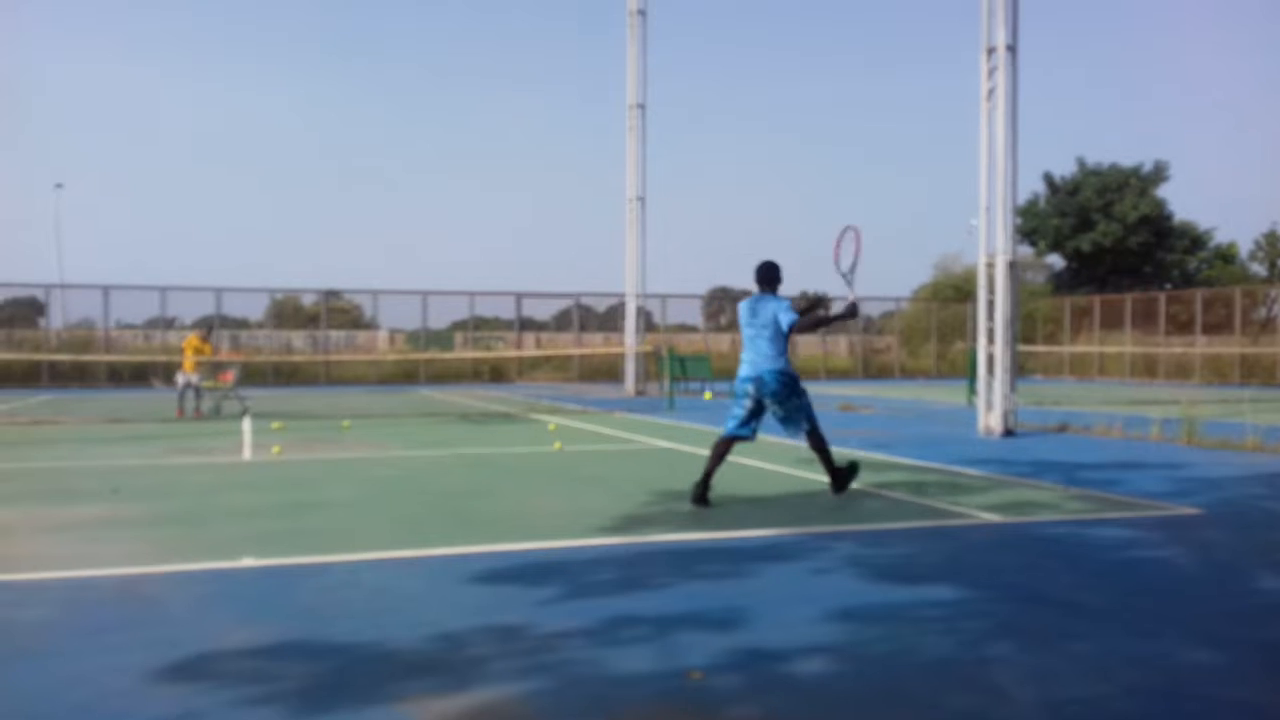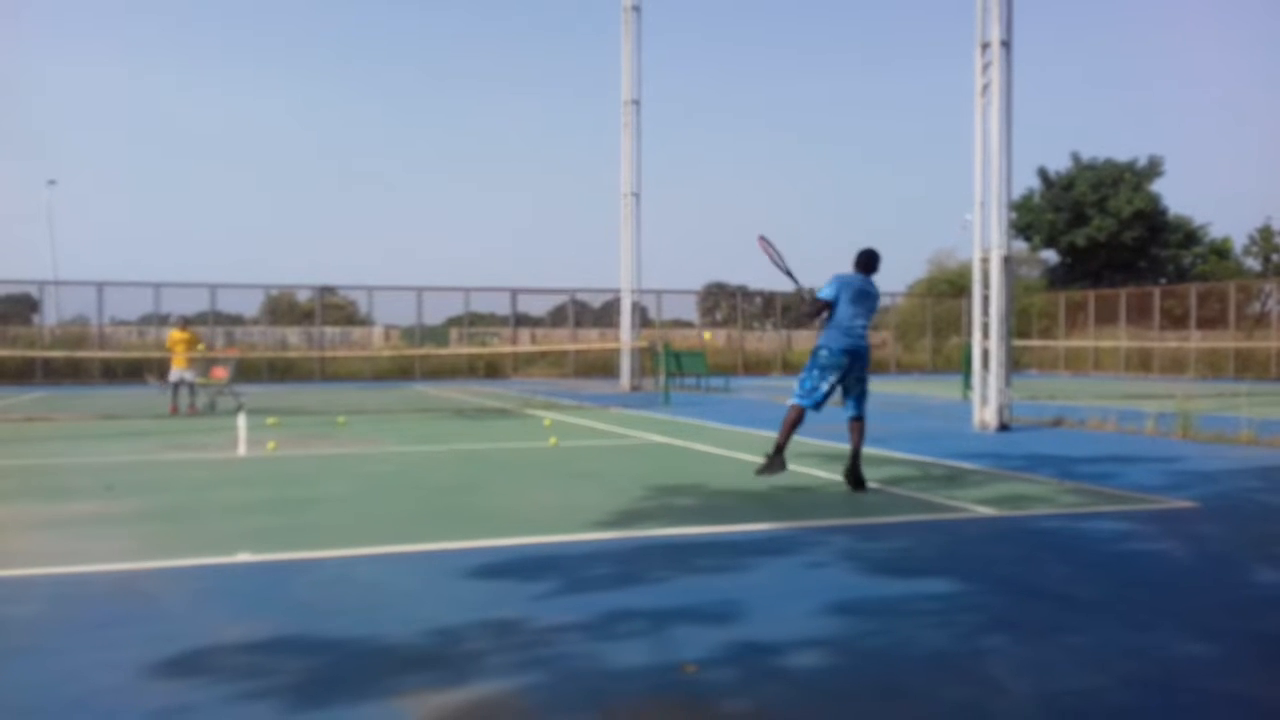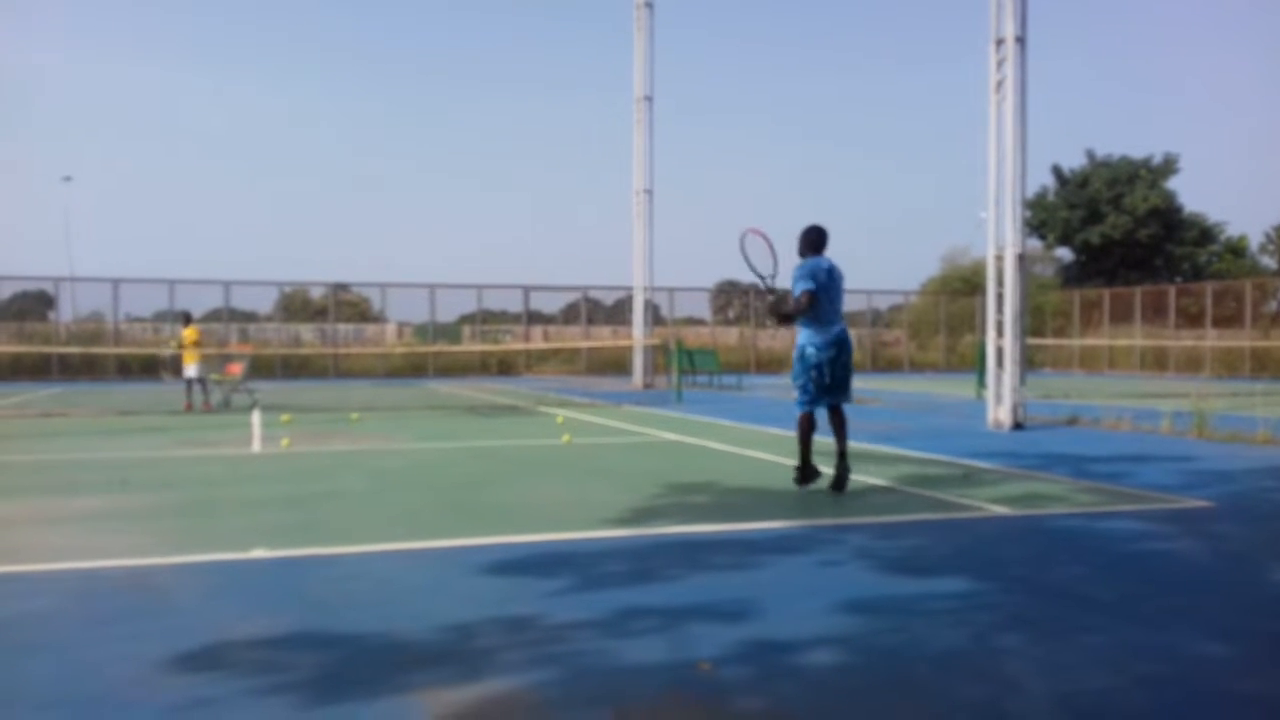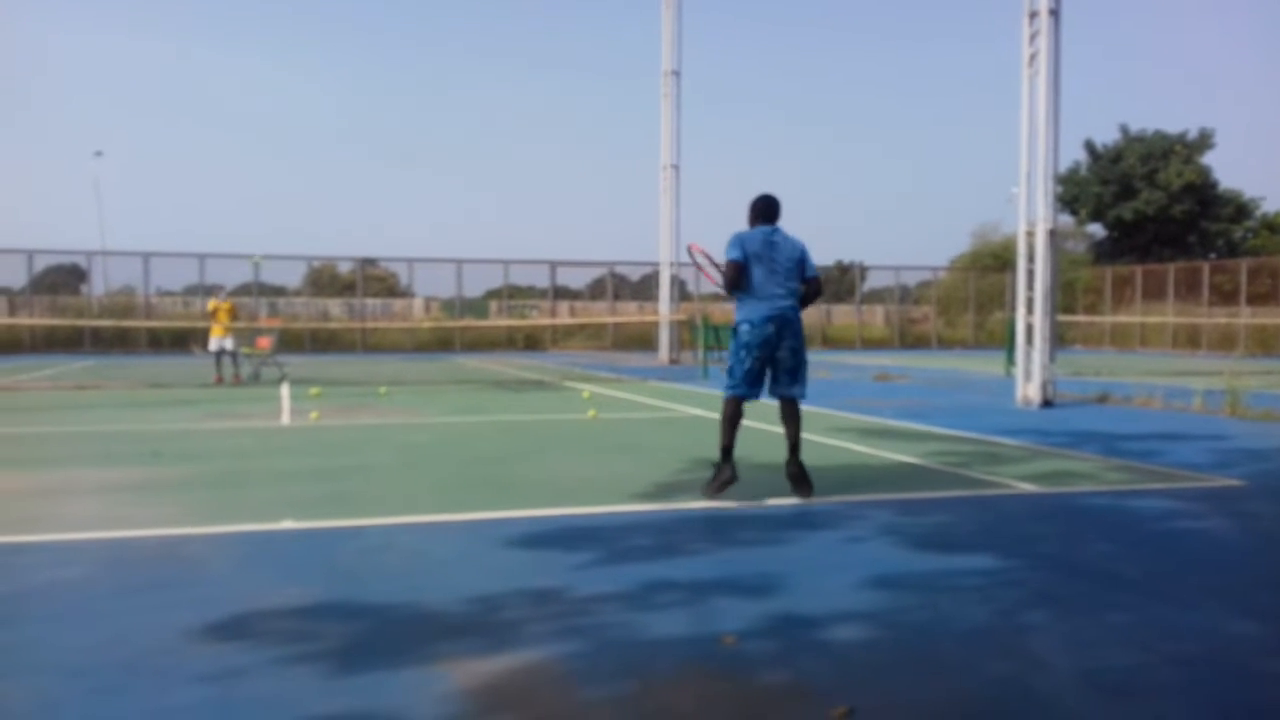
dt=0.7s
person 1, frame 1
left shoulder: (743, 306)
right shoulder: (780, 304)
right elbow: (800, 326)
left wrist: (809, 308)
right wrist: (841, 315)
left hip: (747, 377)
right hip: (777, 377)
left knee: (731, 433)
right knee: (809, 427)
left ankle: (703, 483)
right ankle: (837, 476)
person 1, frame 2
left shoulder: (840, 281)
right shoulder: (874, 294)
left elbow: (813, 313)
left wrist: (811, 311)
left hip: (832, 350)
right hip: (859, 353)
left knee: (800, 402)
right knee: (856, 413)
left ankle: (777, 454)
right ankle: (854, 467)
person 1, frame 3
left shoulder: (804, 269)
right shoulder: (834, 270)
left elbow: (805, 305)
left wrist: (785, 309)
right wrist: (791, 311)
left hip: (814, 345)
right hip: (840, 340)
left knee: (806, 408)
right knee: (835, 405)
left ankle: (806, 467)
right ankle: (842, 464)
person 1, frame 4
left shoulder: (740, 240)
right shoulder: (795, 245)
left elbow: (732, 278)
right elbow: (815, 288)
left wrist: (729, 289)
left hip: (753, 323)
right hip: (788, 323)
left knee: (735, 394)
right knee: (789, 396)
left ankle: (725, 462)
right ankle: (793, 461)
